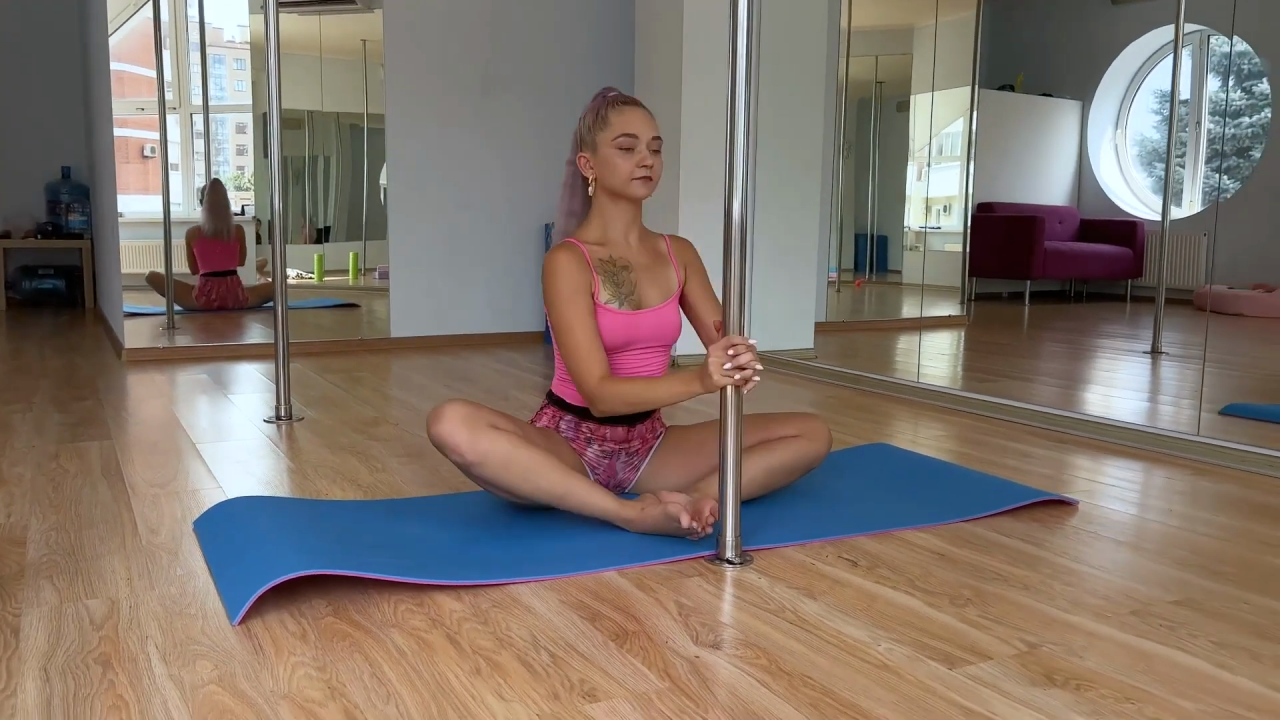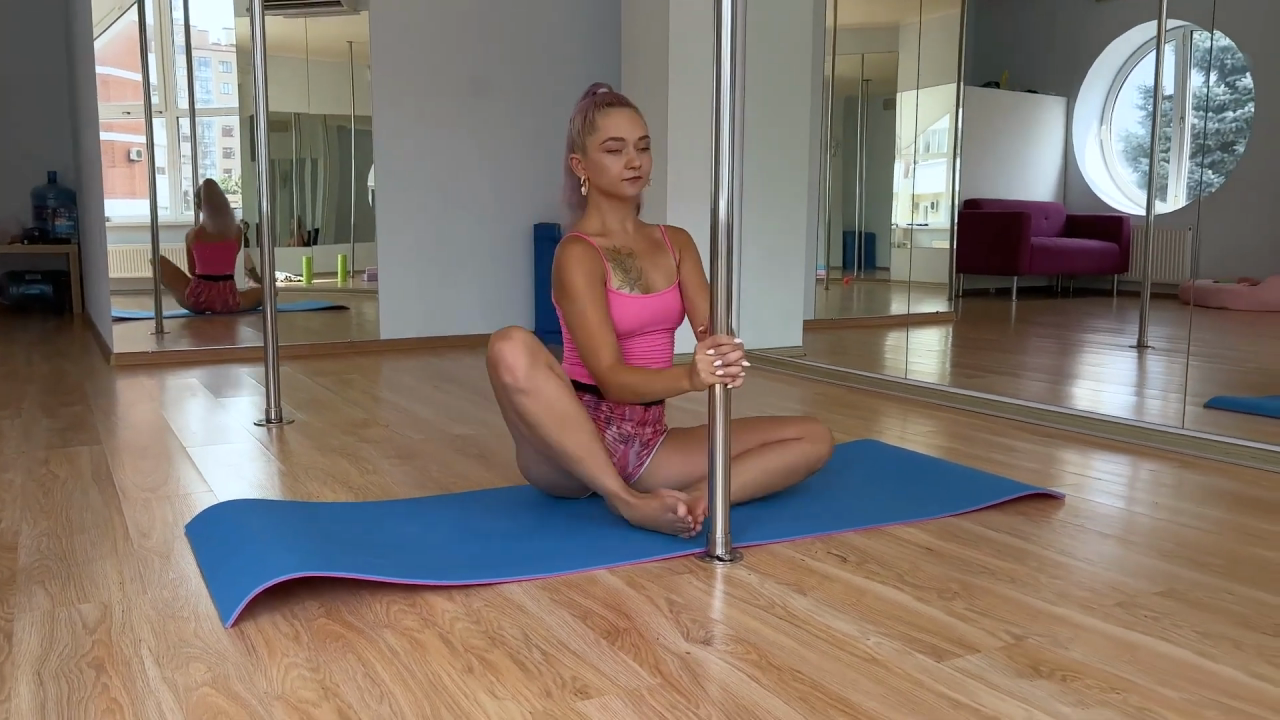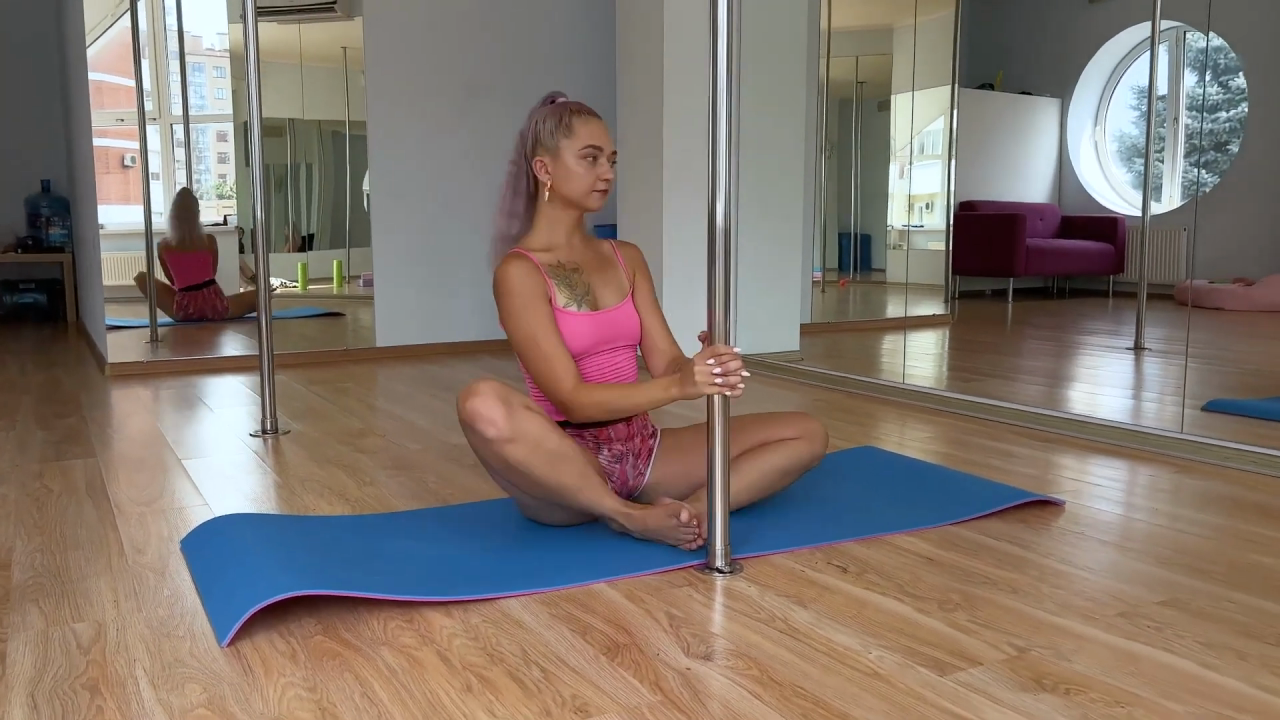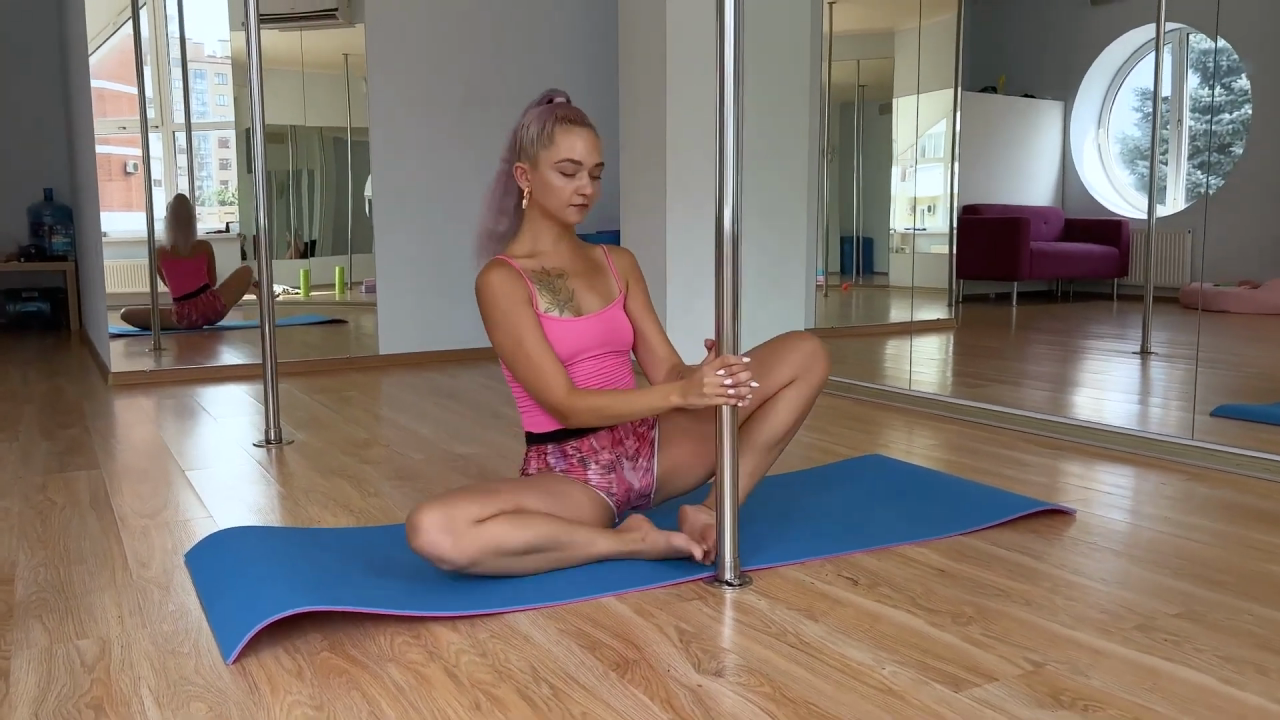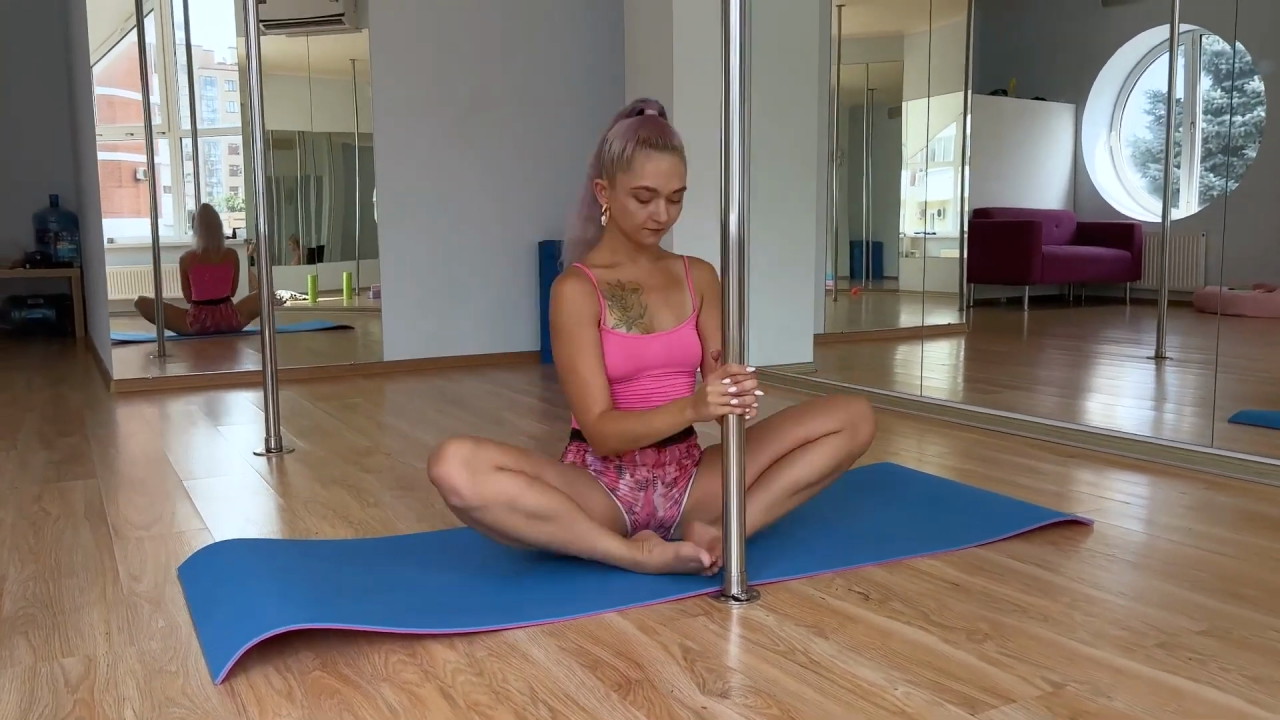
dt=0.4s
person 1, frame 1
left shoulder: (679, 254)
right shoulder: (568, 262)
left elbow: (724, 348)
right elbow: (598, 392)
left wrist: (737, 362)
right wrist: (698, 380)
left hip: (646, 446)
right hip: (567, 447)
left knee: (812, 435)
right knee: (450, 423)
right ankle: (630, 512)
person 1, frame 2
left shoulder: (676, 243)
right shoulder: (577, 253)
left elbow: (711, 332)
right elbow: (610, 376)
left wrist: (718, 356)
right wrist: (688, 377)
left hip: (645, 442)
right hip: (575, 444)
left knee: (815, 439)
right knee: (511, 347)
left ankle: (679, 500)
right ankle: (626, 499)
person 1, frame 3
left shoulder: (626, 258)
right shoulder: (519, 272)
left elbow: (668, 362)
right elbow: (571, 399)
left wrist: (706, 368)
right wrist: (679, 386)
left hip: (642, 450)
right hip: (572, 463)
left knee: (807, 436)
right knee: (482, 403)
left ankle: (693, 509)
right ankle: (632, 516)
person 1, frame 4
left shoulder: (618, 263)
right shoulder: (502, 280)
left elbow: (666, 369)
right elbow: (566, 405)
left wrist: (707, 378)
right wrist: (680, 394)
left hip: (650, 451)
right hip: (570, 478)
left knee: (806, 353)
right knee: (433, 534)
left ankle: (713, 513)
right ankle: (629, 542)
person 1, frame 5
left shoulder: (698, 277)
right shoulder: (576, 289)
left elbow: (719, 380)
right elbow: (602, 431)
left wrist: (733, 394)
right wrist: (693, 408)
left hip: (686, 479)
right hip: (601, 490)
left knee: (854, 418)
right knee: (450, 469)
left ankle: (717, 531)
right ankle: (631, 551)
